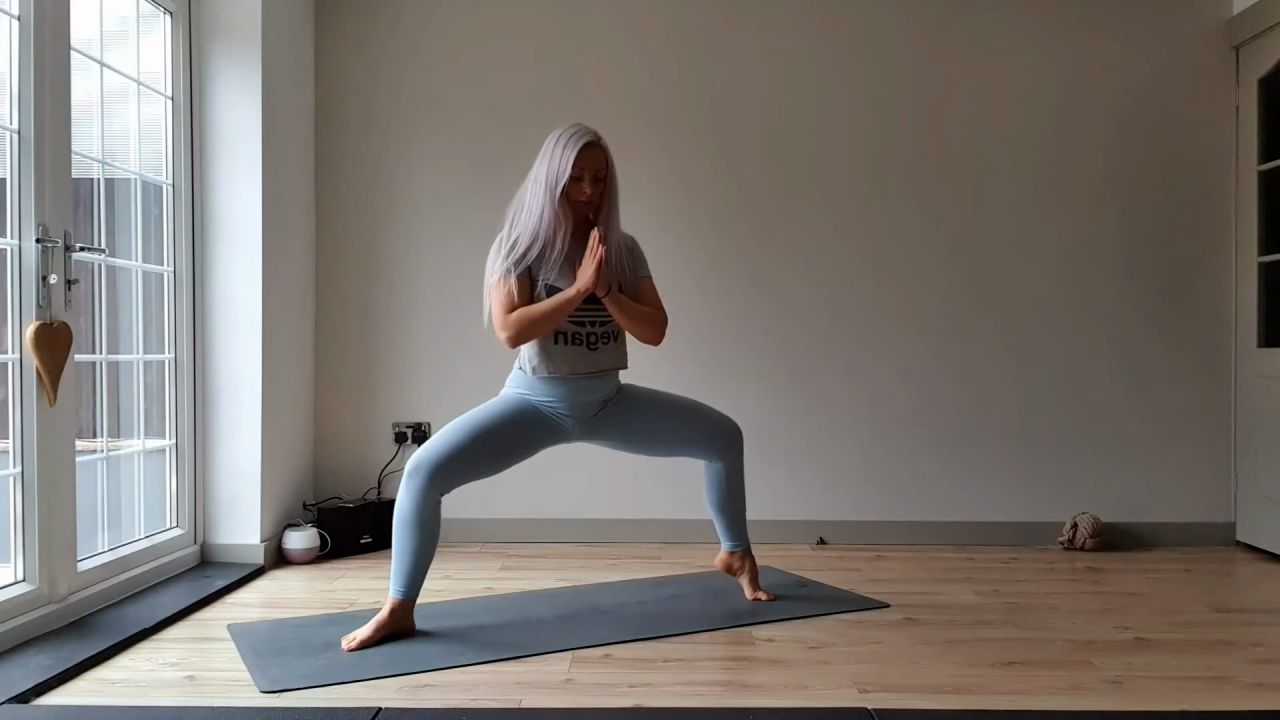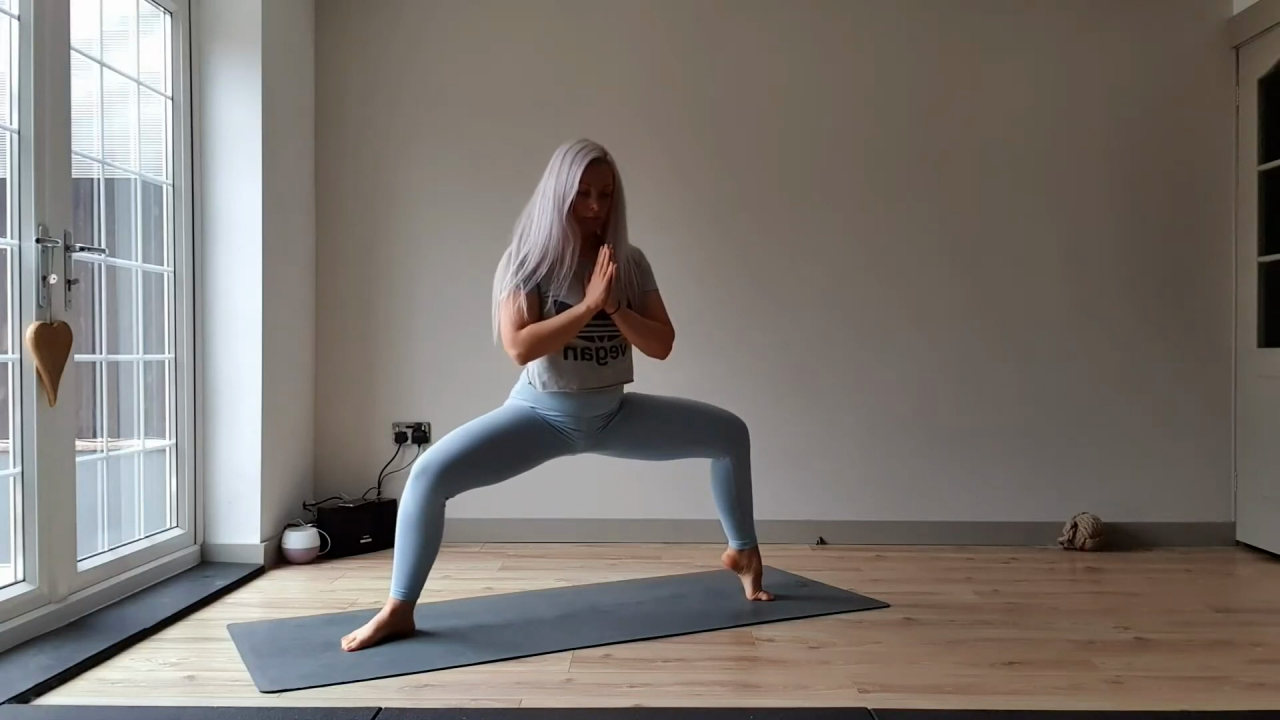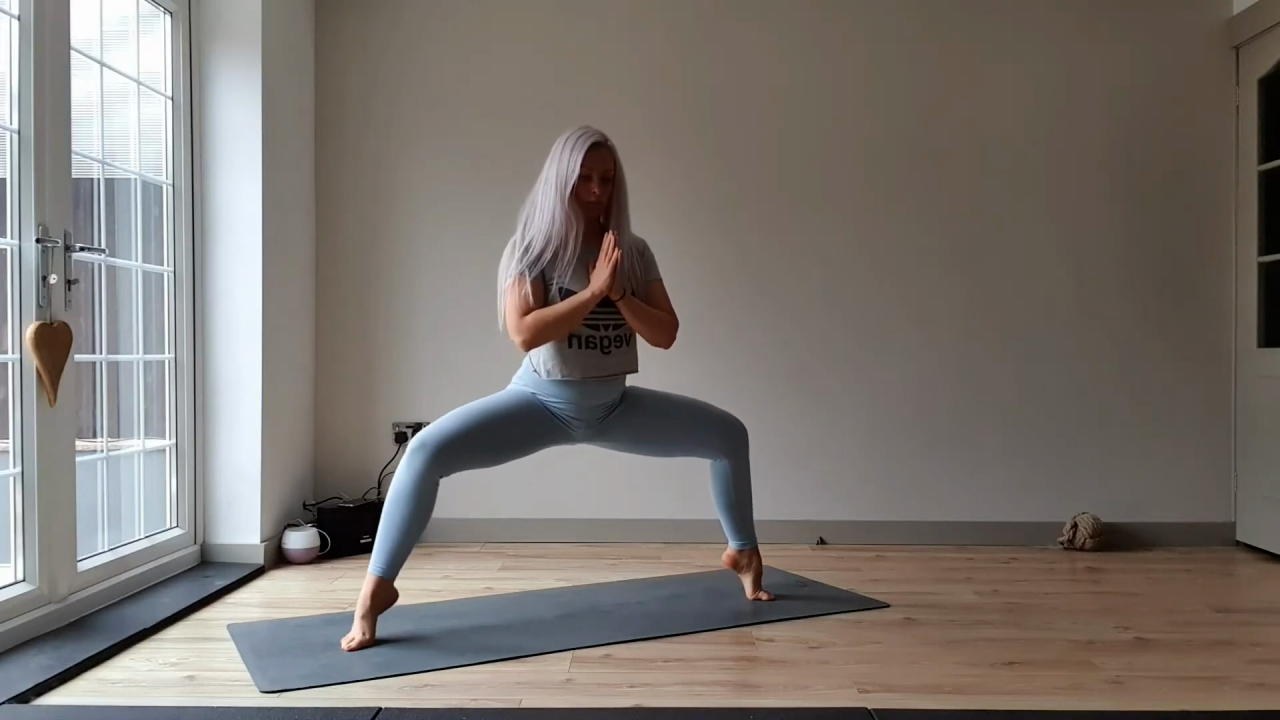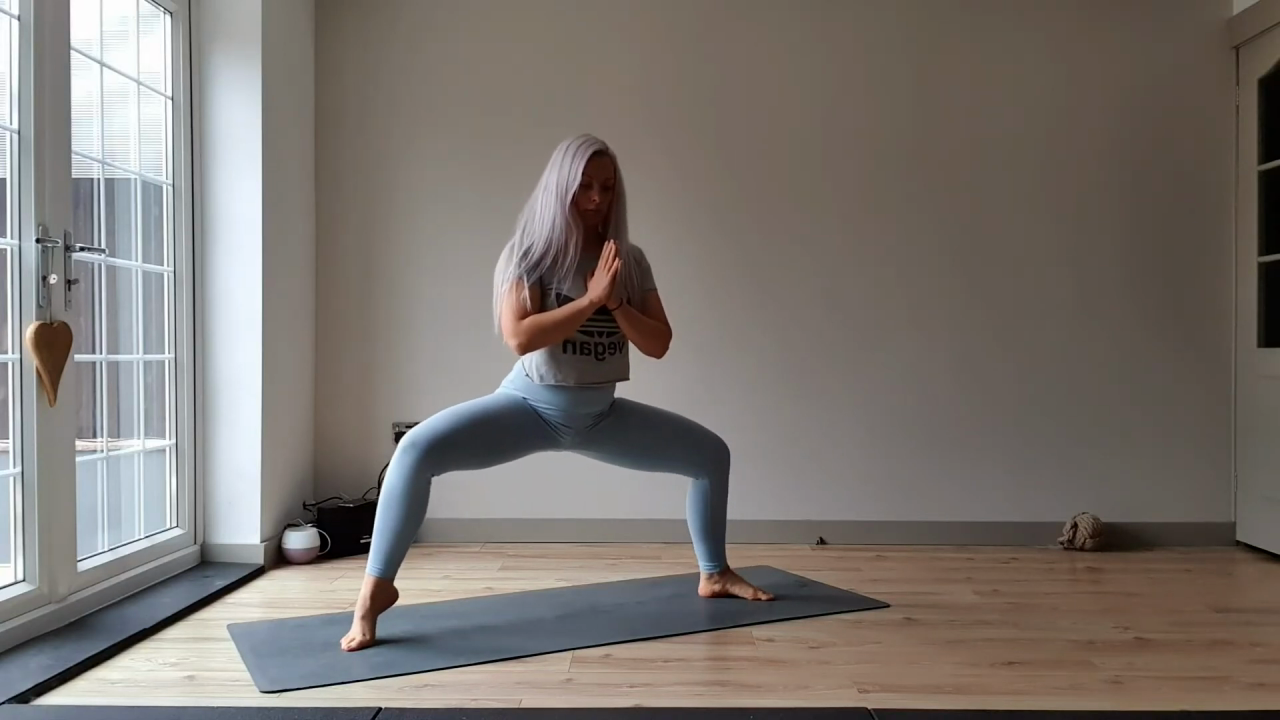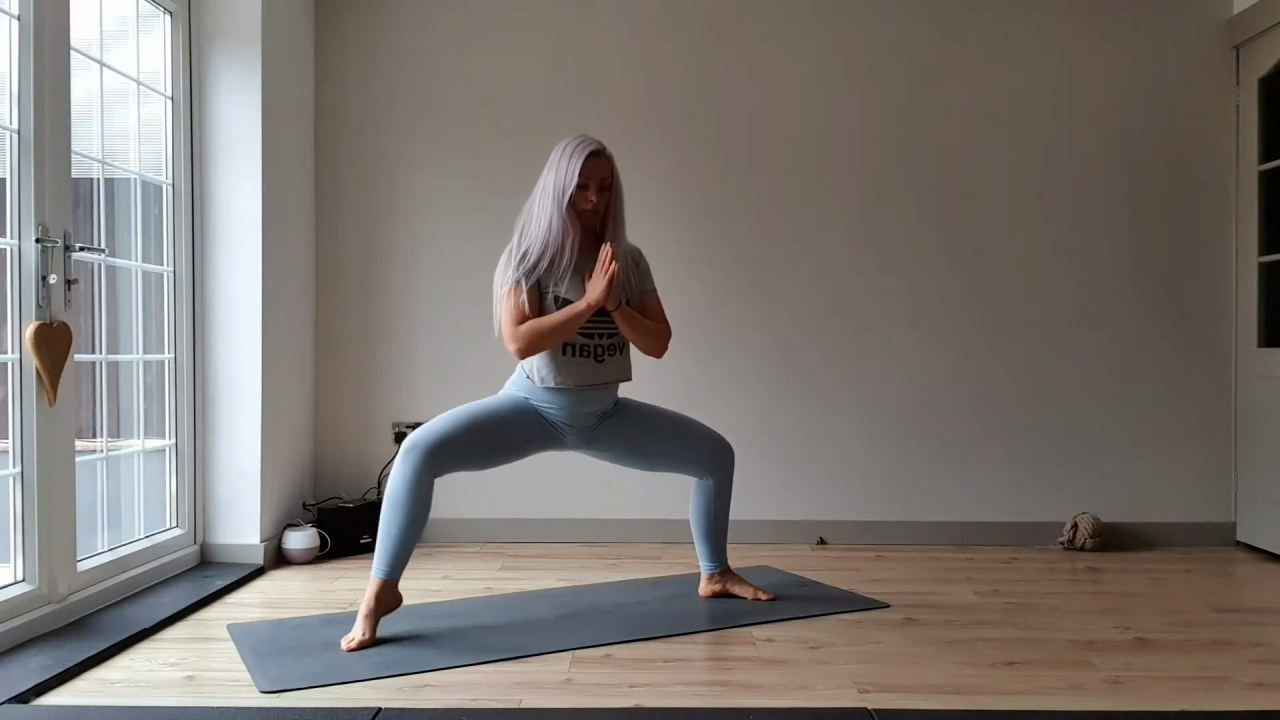
dt=1s
person 1, frame 1
left shoulder: (622, 248)
right shoulder: (521, 244)
left elbow: (655, 331)
right elbow: (509, 331)
left wrist: (605, 292)
right wrist: (578, 287)
left hip: (607, 400)
right hip: (535, 401)
left knee: (724, 436)
right knee: (423, 471)
left ankle: (735, 553)
right ankle: (398, 610)
person 1, frame 2
left shoulder: (630, 262)
right shoulder: (528, 260)
left elbow: (662, 345)
right elbow: (519, 347)
left wrist: (614, 308)
right wrist: (588, 305)
left hip: (613, 412)
right hip: (541, 413)
left knee: (731, 432)
right knee: (431, 472)
left ankle: (743, 552)
right ankle: (399, 609)
person 1, frame 3
left shoulder: (634, 252)
right shoulder: (533, 247)
left elbow: (666, 334)
right elbow: (524, 334)
left wrist: (619, 294)
right wrist: (593, 291)
left hip: (612, 405)
right hip: (542, 401)
left knee: (730, 434)
right knee: (426, 450)
left ankle: (742, 552)
right ankle: (377, 587)
person 1, frame 4
left shoulder: (630, 260)
right shoulder: (529, 252)
left elbow: (659, 344)
right elbow: (519, 337)
left wrist: (615, 303)
right wrist: (590, 299)
left hip: (599, 413)
right hip: (531, 405)
left knee: (712, 453)
right knee: (417, 449)
left ankle: (714, 574)
right ankle: (377, 587)
person 1, frame 5
left shoulder: (628, 260)
right shoulder: (529, 255)
left elbow: (658, 344)
right elbow: (518, 341)
left wrist: (613, 304)
right wrist: (588, 302)
left hip: (603, 411)
right hip: (534, 405)
left knee: (716, 454)
right knee: (420, 450)
left ankle: (715, 574)
right ankle: (382, 589)
